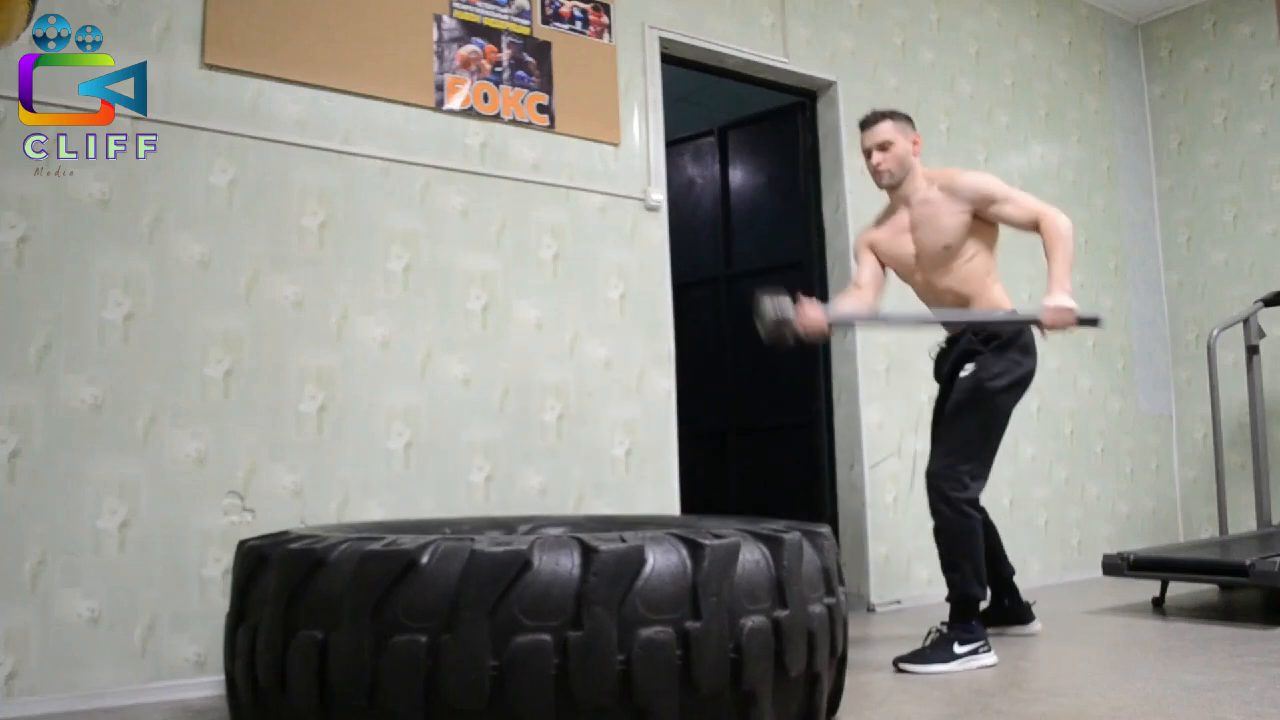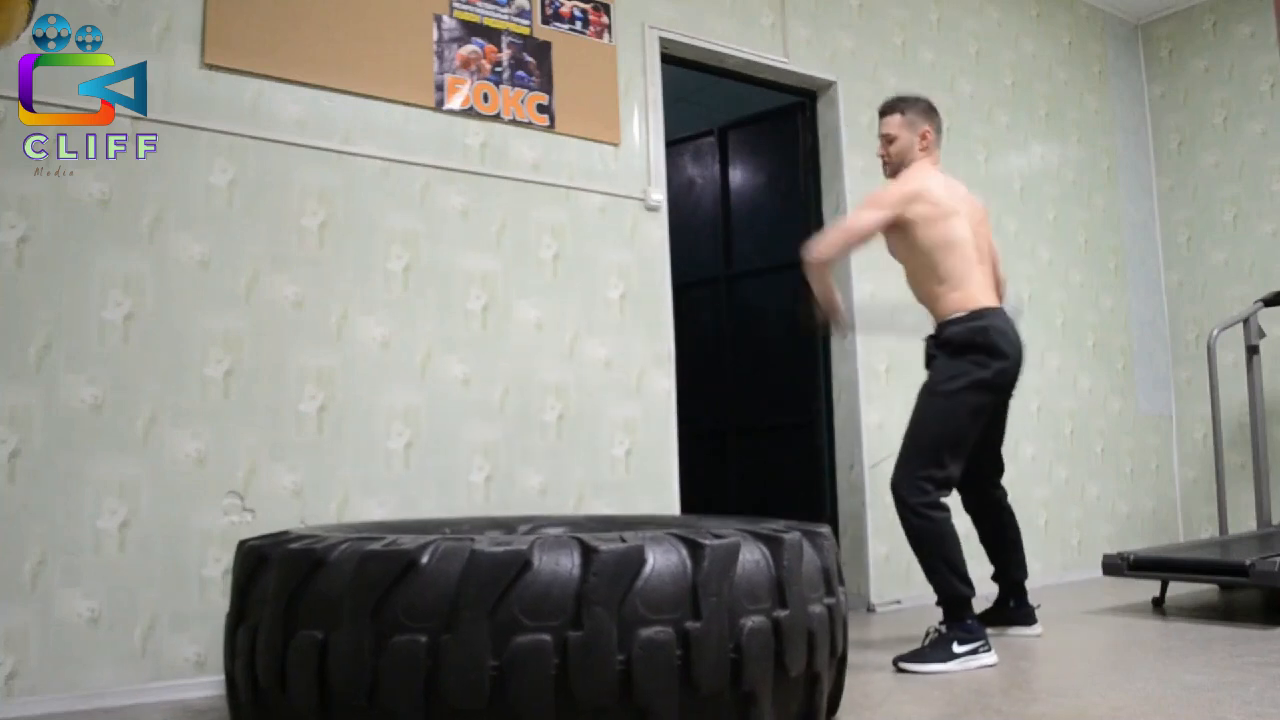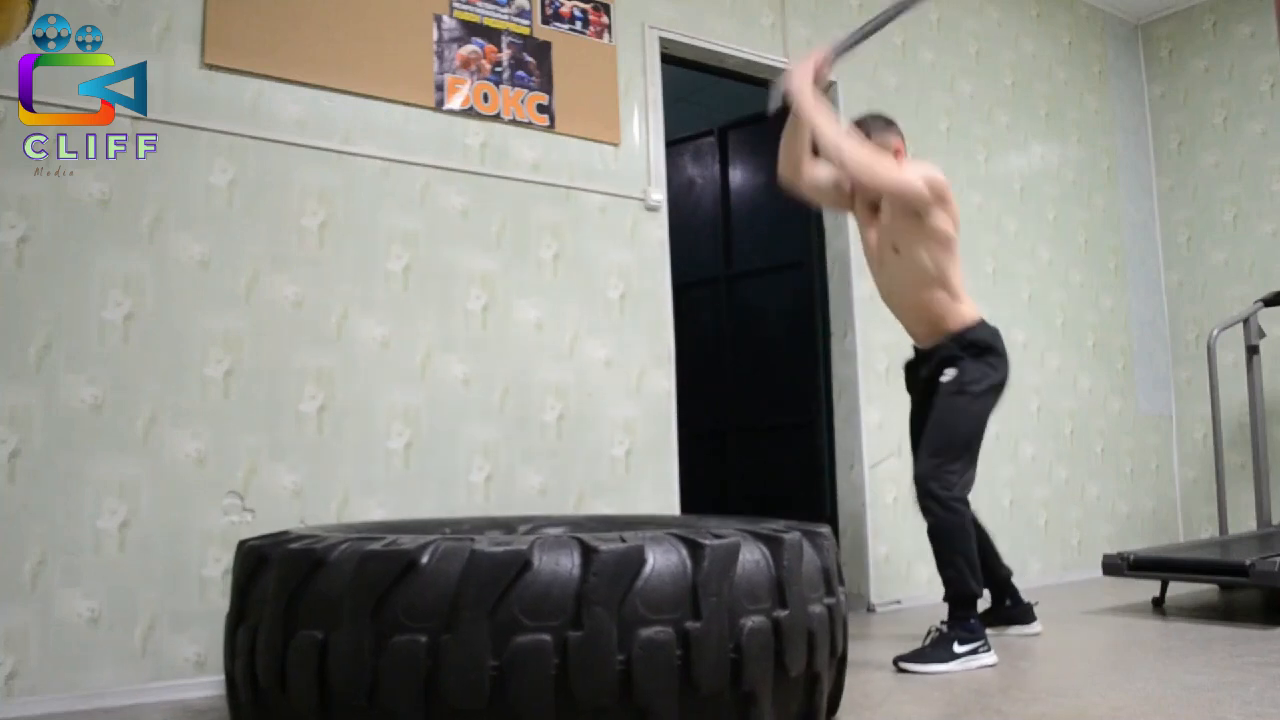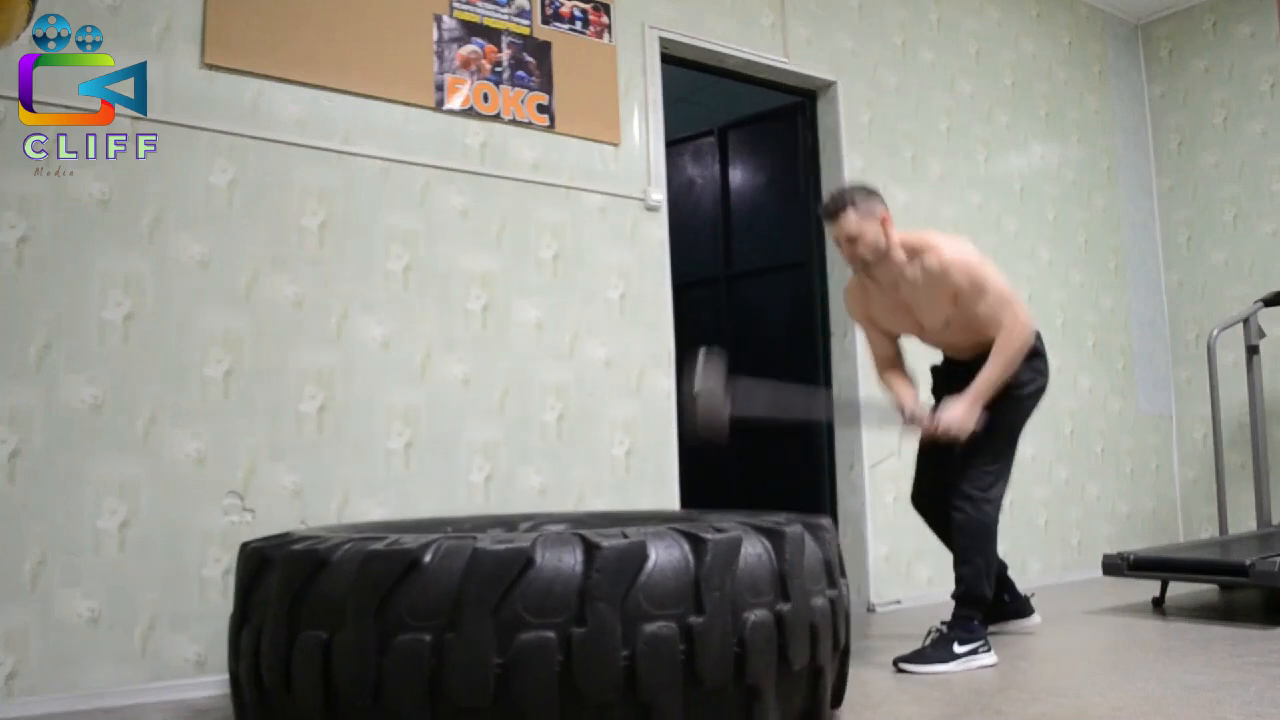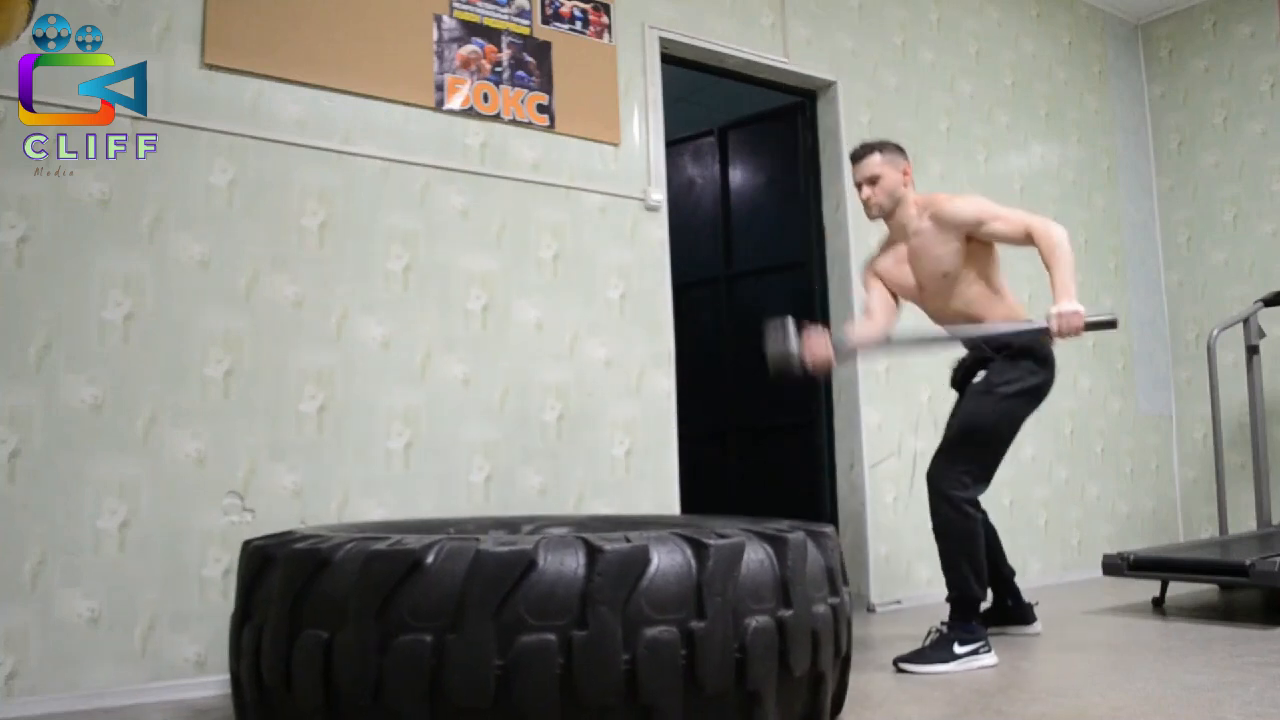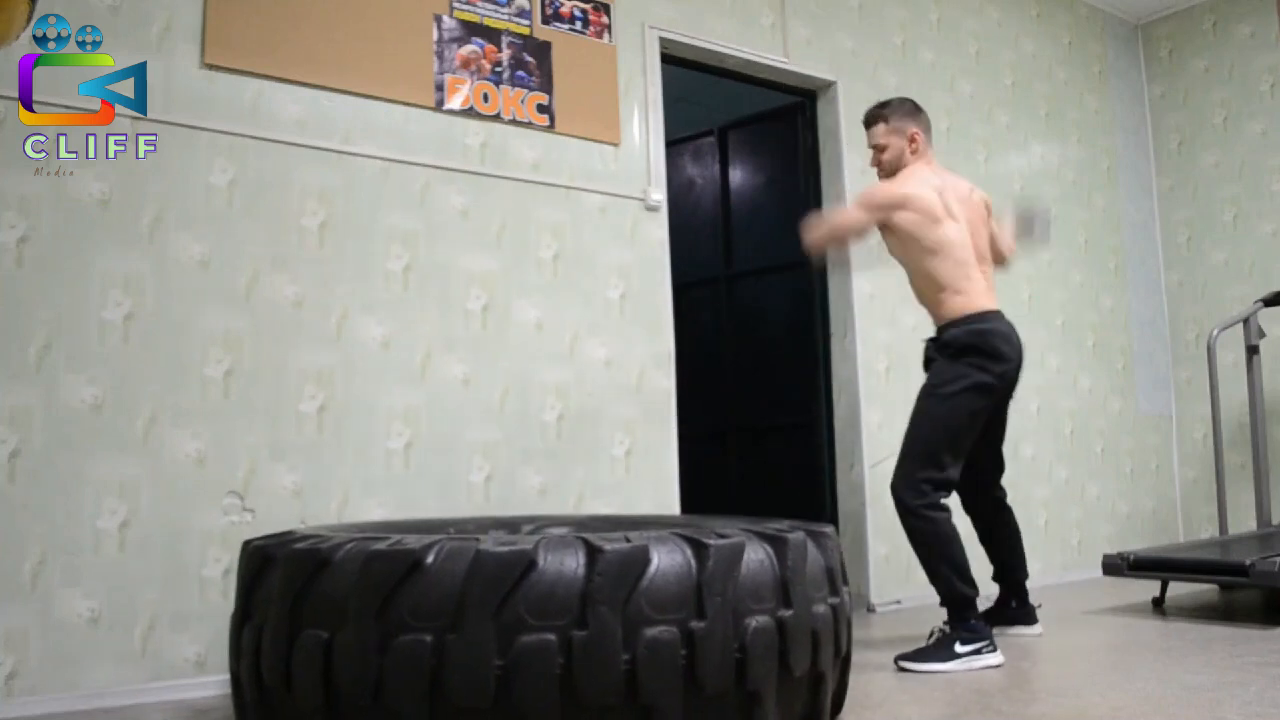
dt=0.5s
person 1, frame 1
left shoulder: (959, 188)
right shoulder: (873, 237)
left elbow: (1052, 219)
right elbow: (862, 298)
left wrist: (1060, 289)
right wrist: (822, 318)
left hip: (999, 345)
right hip: (964, 353)
left knee: (948, 482)
right knee: (952, 485)
left ankle: (967, 636)
right ankle: (1008, 605)
person 1, frame 2
left shoulder: (907, 190)
right shoulder: (963, 198)
left elbow: (819, 252)
left wrist: (829, 299)
left hip: (969, 345)
right hip: (995, 339)
left knee: (915, 485)
right knee: (979, 479)
left ankle: (964, 632)
right ankle: (1014, 603)
person 1, frame 3
left shoulder: (925, 184)
right shoulder: (863, 197)
left elbow: (854, 156)
right elbow: (792, 175)
left wrist: (805, 94)
right wrist: (803, 98)
left hip: (972, 356)
right hip: (932, 363)
left knee: (937, 485)
right knee: (941, 487)
left ankle: (968, 634)
right ankle: (1010, 605)
person 1, frame 4
left shoulder: (946, 259)
right shoulder: (858, 296)
left elbow: (1018, 329)
right elbow: (889, 366)
left wrist: (973, 401)
right wrist: (913, 407)
left hip: (1013, 364)
right hip: (956, 370)
left knee: (972, 483)
right knee: (930, 492)
left ankle: (968, 634)
right ankle: (1006, 601)
person 1, frame 5
left shoulder: (951, 214)
right shoulder: (880, 266)
left elbow: (1045, 229)
right elbow: (875, 326)
left wrist: (1067, 294)
right wrist: (832, 345)
left hip: (1018, 356)
right hip: (988, 363)
left knee: (949, 482)
right knee: (956, 488)
left ankle: (967, 634)
right ankle: (1010, 606)
person 1, frame 6
left shoulder: (895, 193)
right shoulder: (967, 192)
left elbow: (816, 236)
right elbow: (1003, 250)
left wrist: (824, 222)
left hip: (968, 348)
right hip: (997, 342)
left knee: (916, 487)
right knee: (979, 481)
left ankle: (969, 633)
right ankle: (1015, 602)
